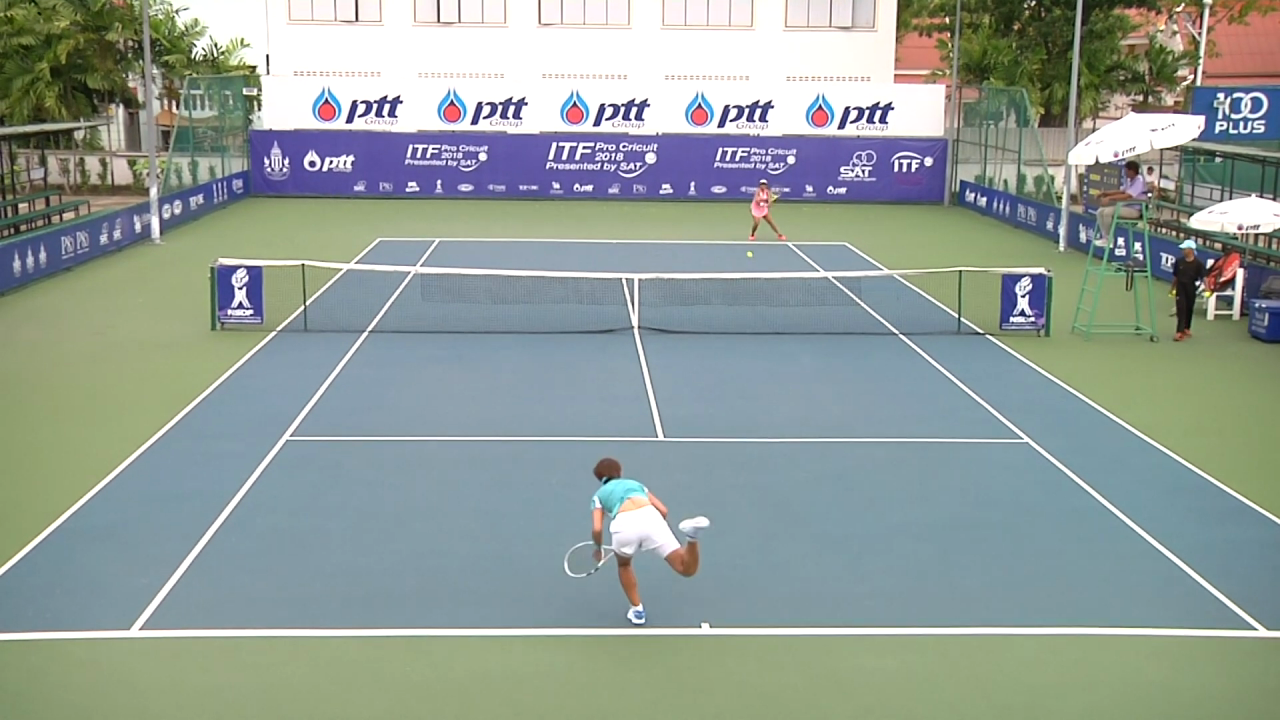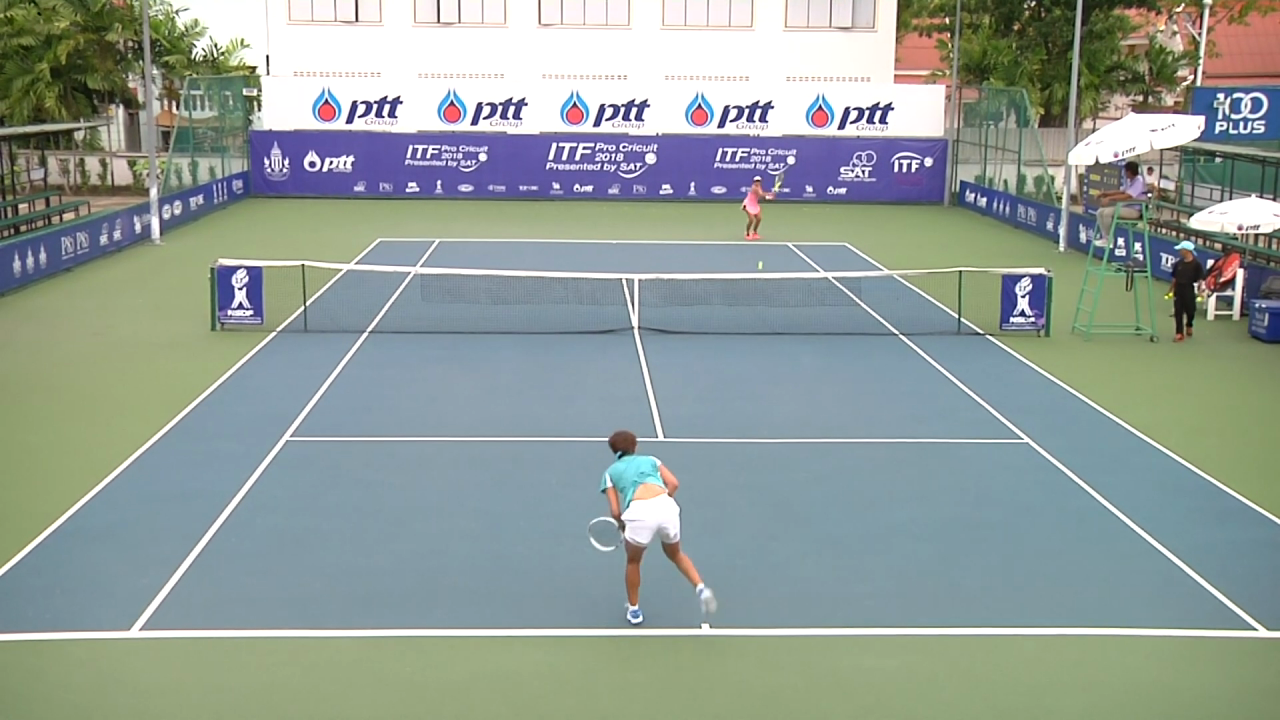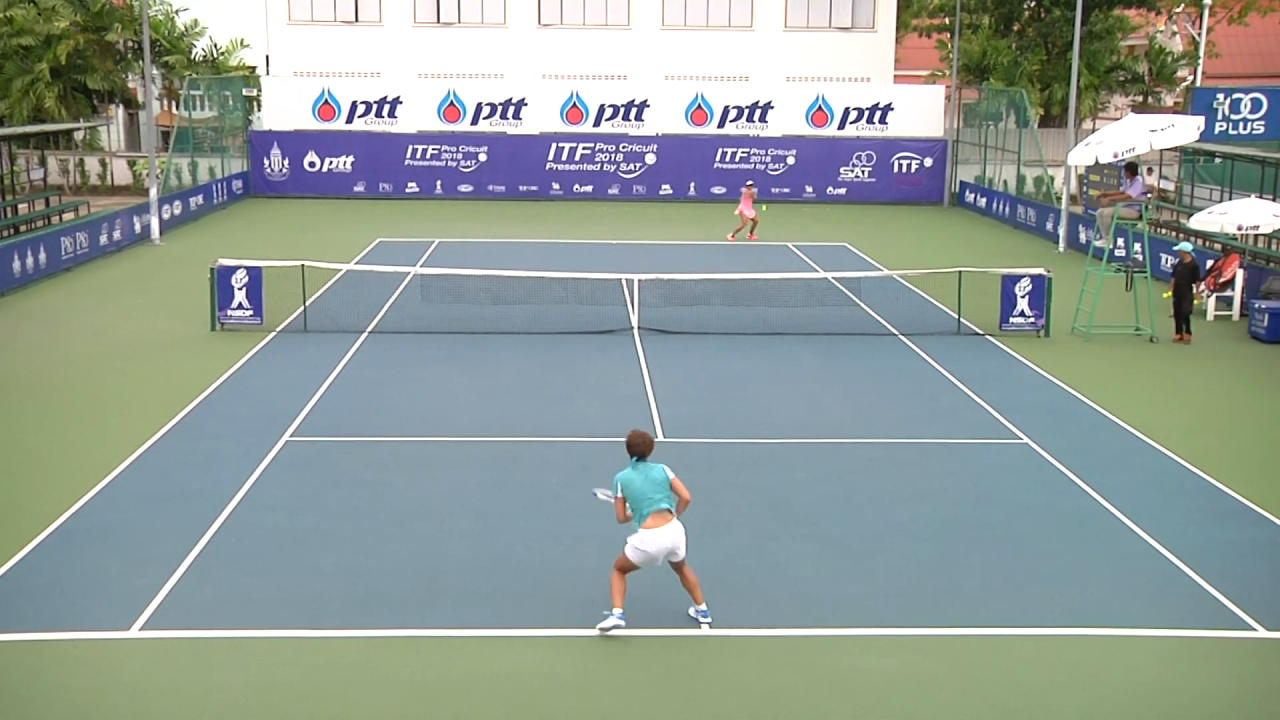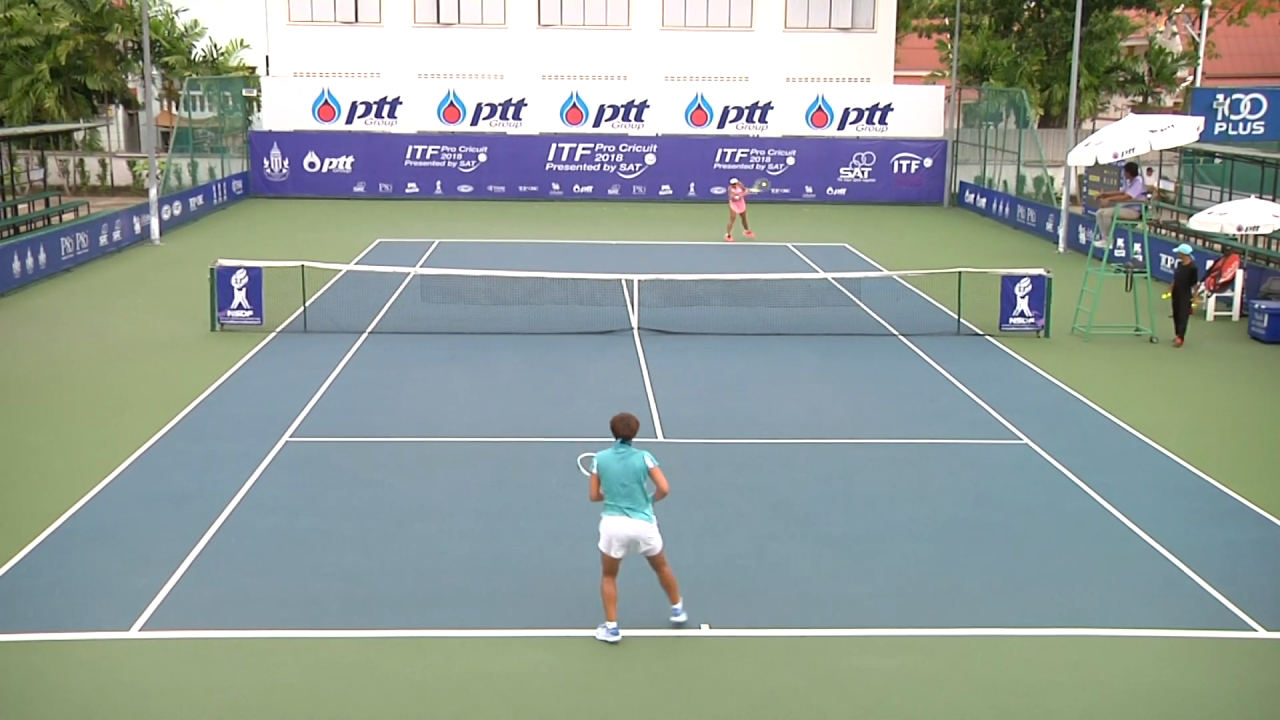
dt=0.2s
person 1, frame 1
left shoulder: (599, 495)
right shoulder: (635, 484)
left elbow: (597, 529)
right elbow: (664, 510)
left wrist: (598, 549)
right wrist: (660, 528)
left hip: (624, 526)
right hip: (651, 518)
left knee: (623, 565)
right knee: (687, 569)
left ankle: (637, 611)
right ankle: (690, 531)
person 1, frame 2
left shoulder: (610, 472)
right shoulder: (649, 460)
left elbow: (615, 512)
right elbow: (673, 484)
left wrist: (623, 525)
left hip: (639, 513)
right hip: (666, 507)
left knee: (633, 562)
right knee: (675, 555)
left ankle: (634, 610)
right ankle: (701, 590)
person 1, frame 3
left shoulder: (621, 478)
right shoulder: (662, 469)
left elbow: (621, 518)
right elbow: (686, 498)
left hip: (647, 538)
right hip: (673, 531)
left knee: (618, 570)
right knee: (681, 568)
left ankle: (617, 614)
right ankle: (702, 610)
person 1, frame 4
left shoulder: (600, 458)
right shoulder: (643, 457)
left elbow: (593, 496)
right elbow: (664, 489)
left hip: (613, 525)
right hip: (643, 525)
left knee: (608, 576)
right knee: (661, 567)
left ankle: (611, 627)
right ankle: (677, 610)
